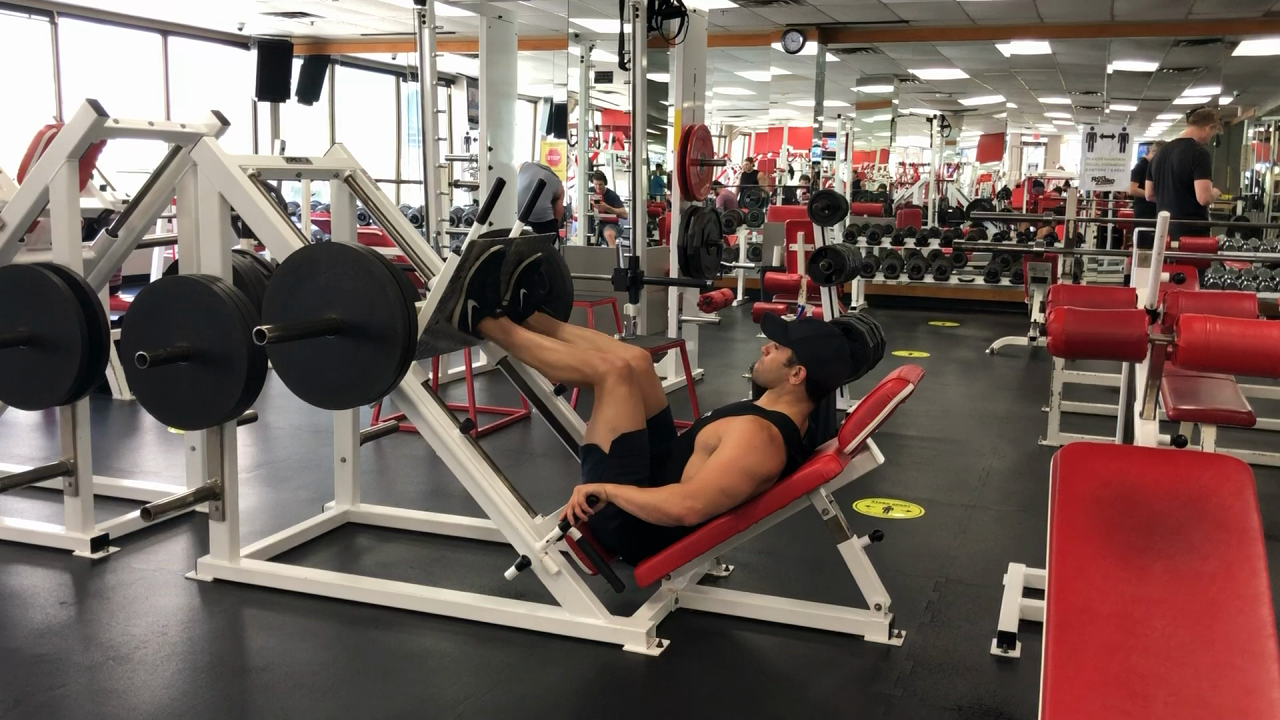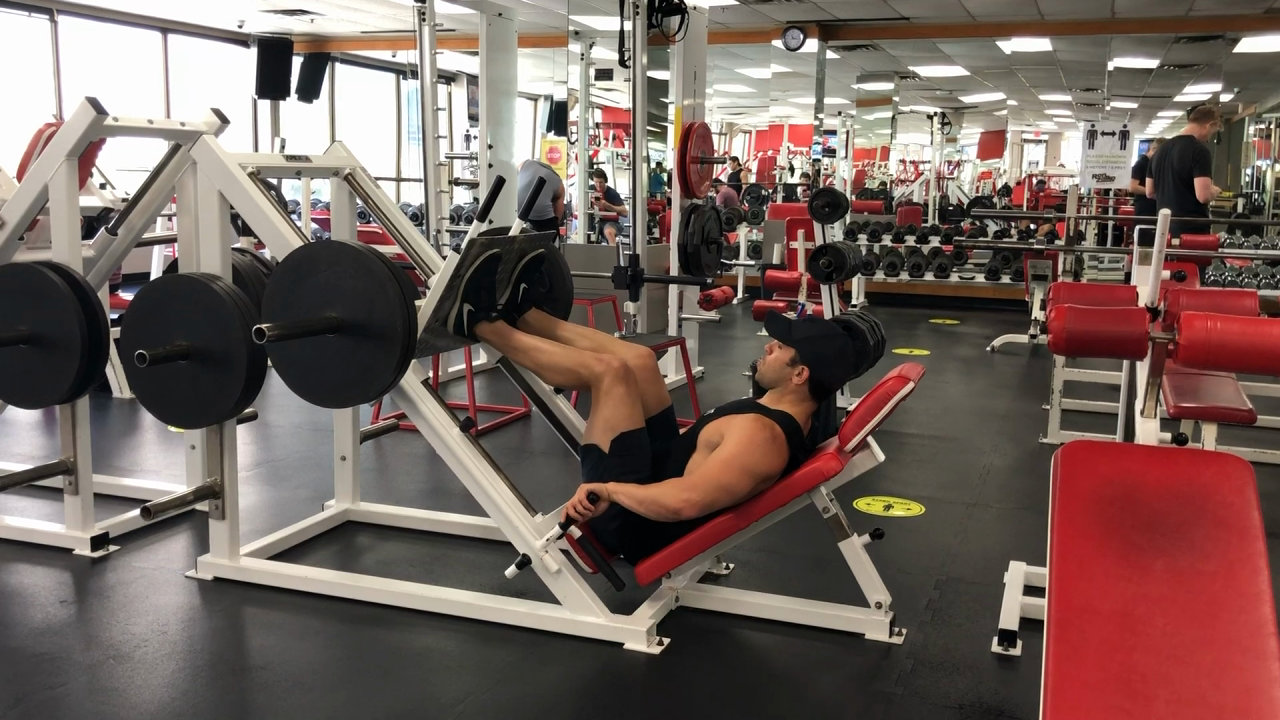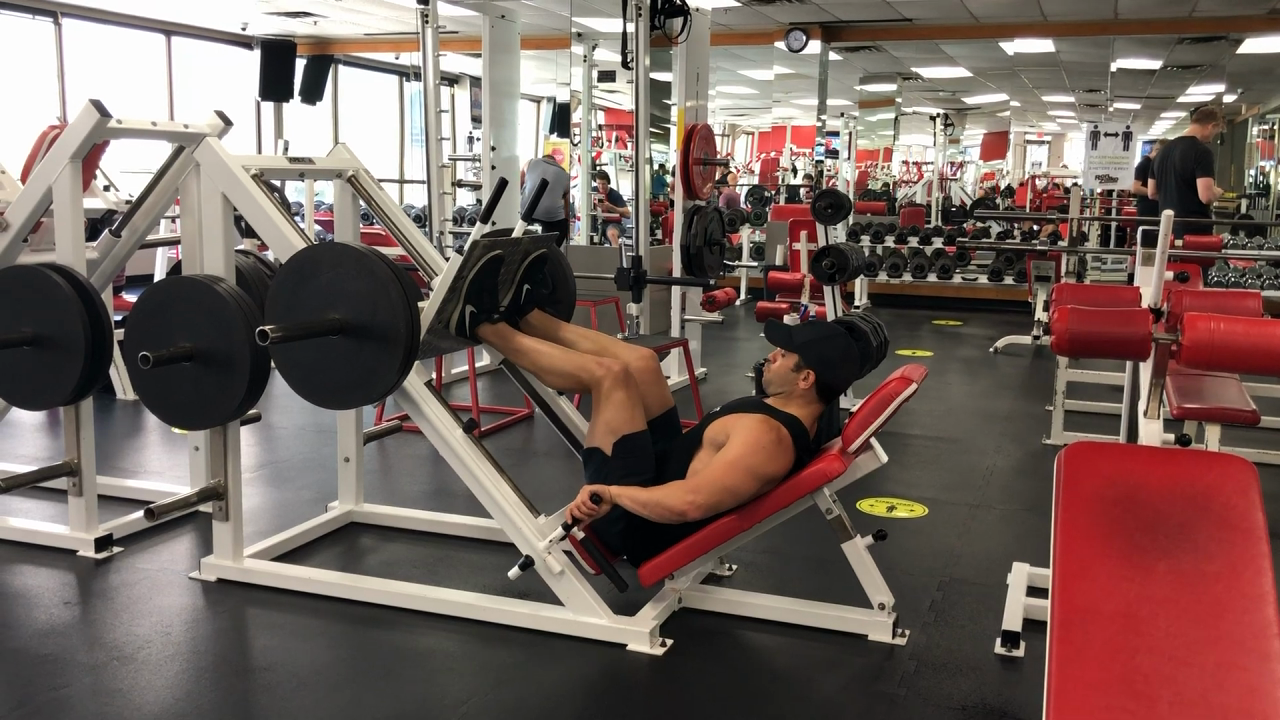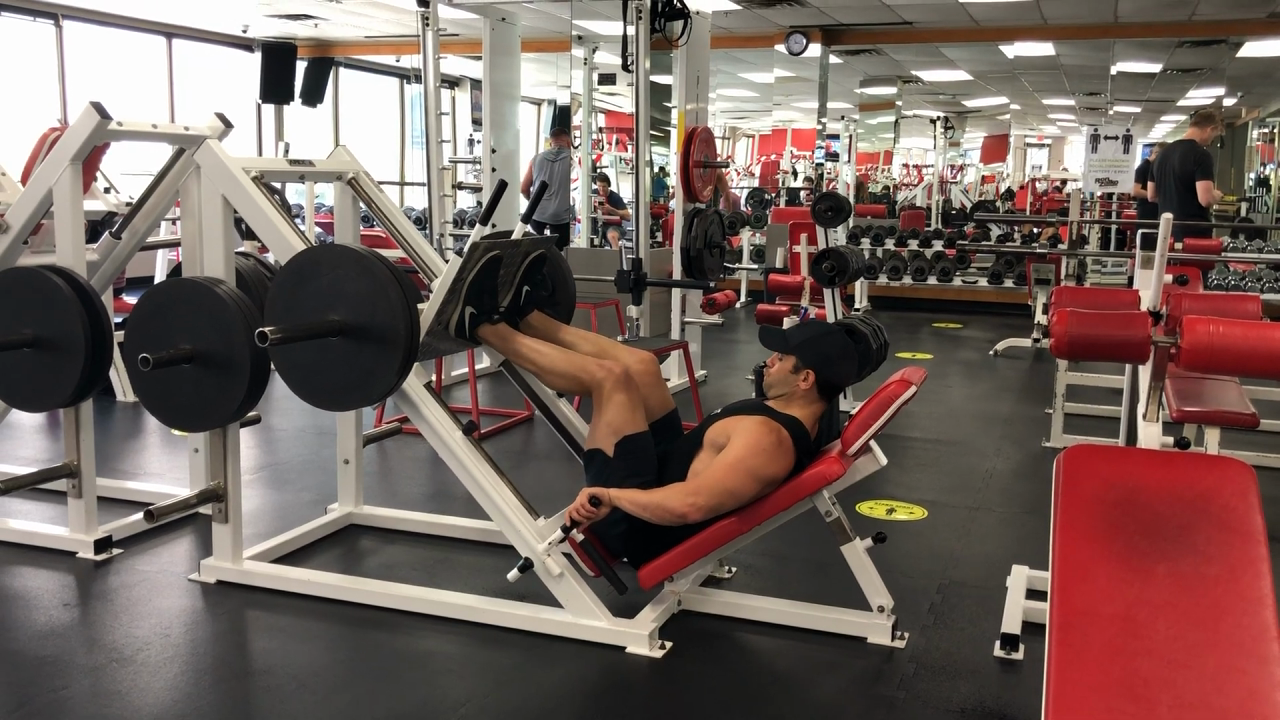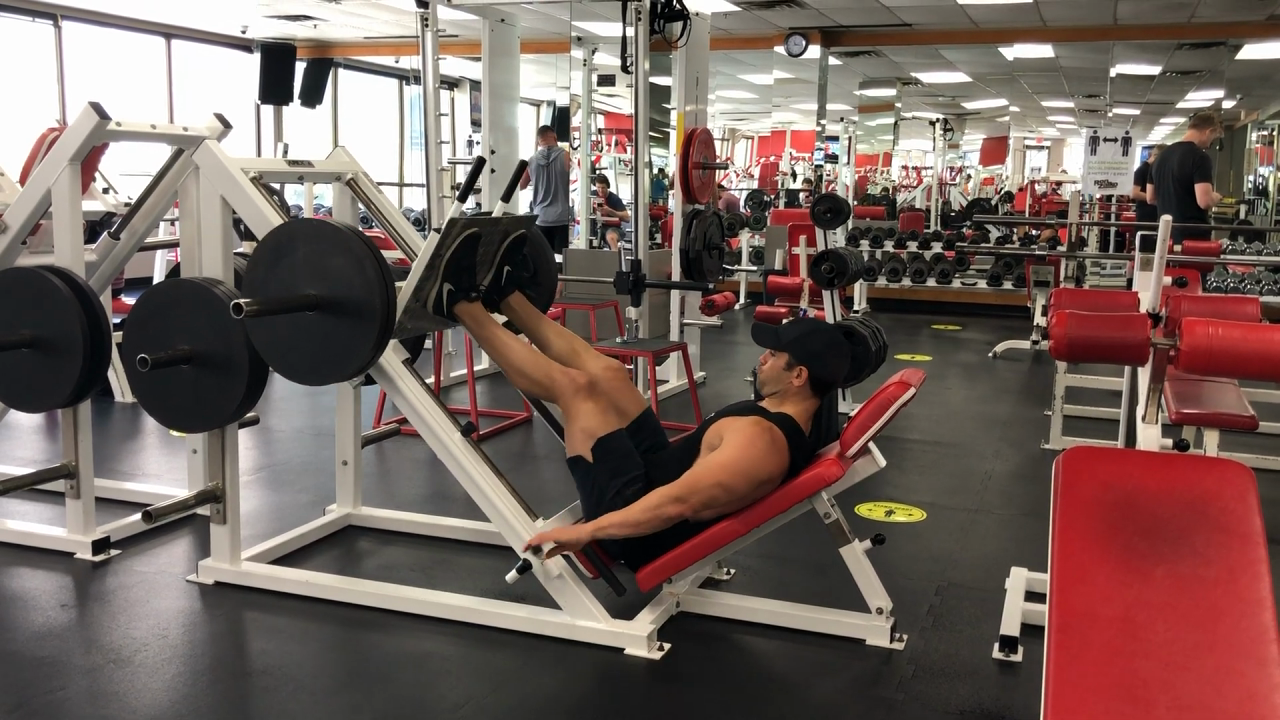
dt=0.5s
person 1, frame 1
left shoulder: (758, 437)
right shoulder: (785, 421)
left elbow: (687, 508)
left wrist: (603, 490)
left hip: (628, 521)
left knee: (613, 369)
right knee: (634, 361)
left ankle: (487, 323)
right ankle: (522, 314)
person 1, frame 2
left shoulder: (761, 435)
right shoulder: (787, 421)
left elbow: (685, 502)
left wrist: (607, 489)
left hip: (630, 522)
left knee: (609, 370)
right knee: (638, 360)
left ankle: (483, 323)
right ankle: (520, 312)
person 1, frame 3
left shoulder: (768, 437)
right shoulder: (793, 421)
left elbow: (689, 503)
left wrist: (608, 492)
left hip: (634, 522)
left knee: (609, 373)
right knee: (640, 362)
left ankle: (484, 324)
right ankle: (524, 313)
person 1, frame 4
left shoulder: (768, 439)
right shoulder: (793, 424)
left elbow: (690, 505)
left wrist: (609, 495)
left hip: (635, 524)
left knee: (610, 375)
right knee: (639, 366)
left ankle: (485, 325)
right ankle: (523, 315)
person 1, frame 5
left shoulder: (762, 439)
right shoulder: (790, 423)
left elbow: (681, 503)
left wrist: (586, 530)
left hip: (641, 532)
left knee: (575, 385)
right knee: (607, 373)
left ankle: (462, 303)
right ankle: (503, 295)
